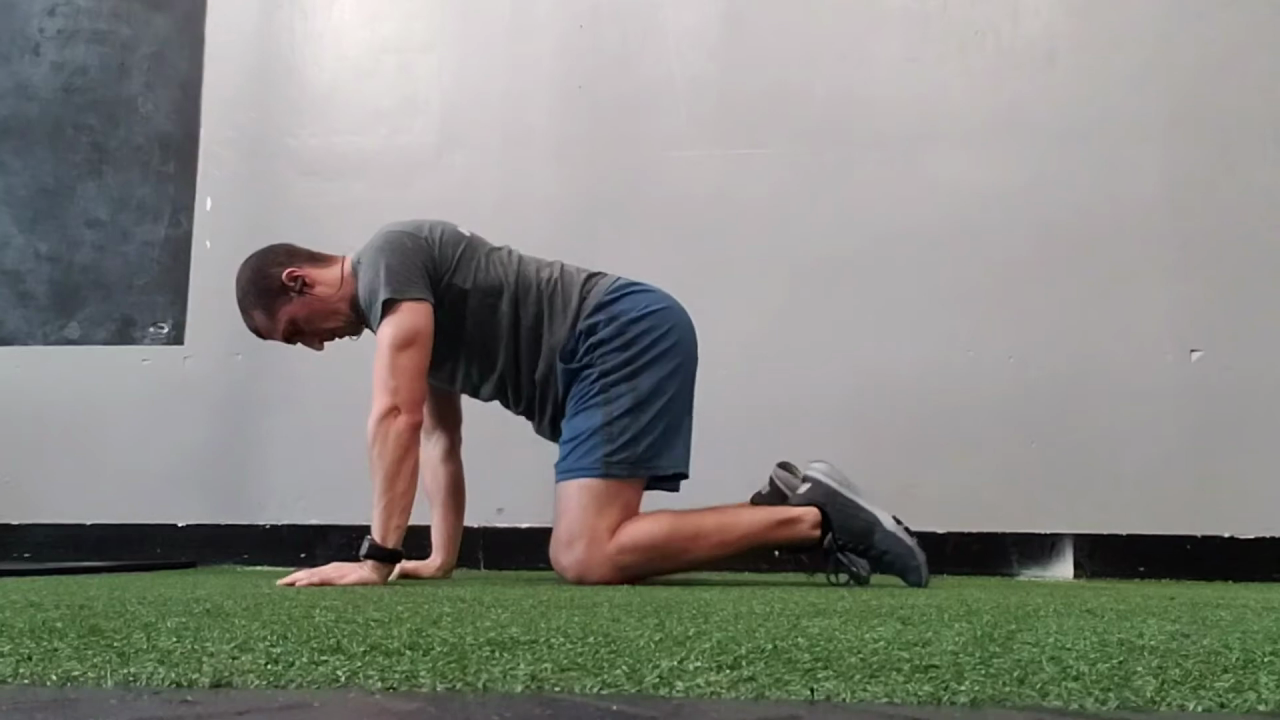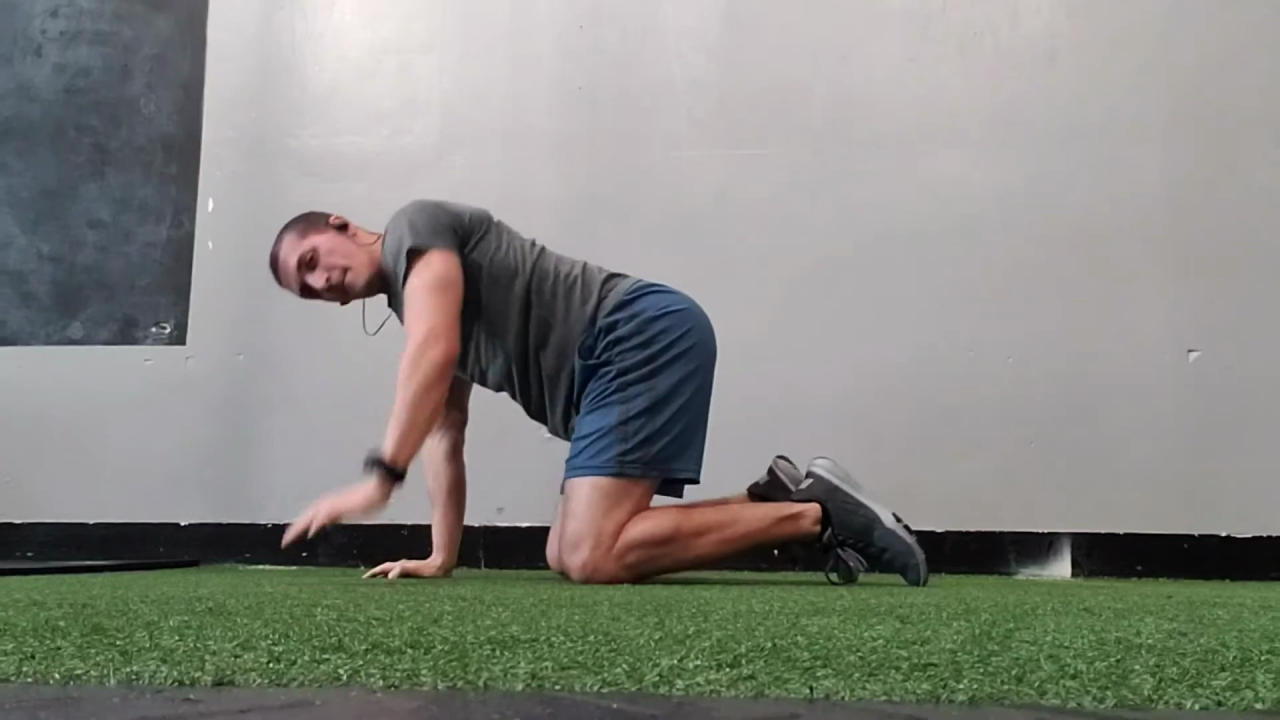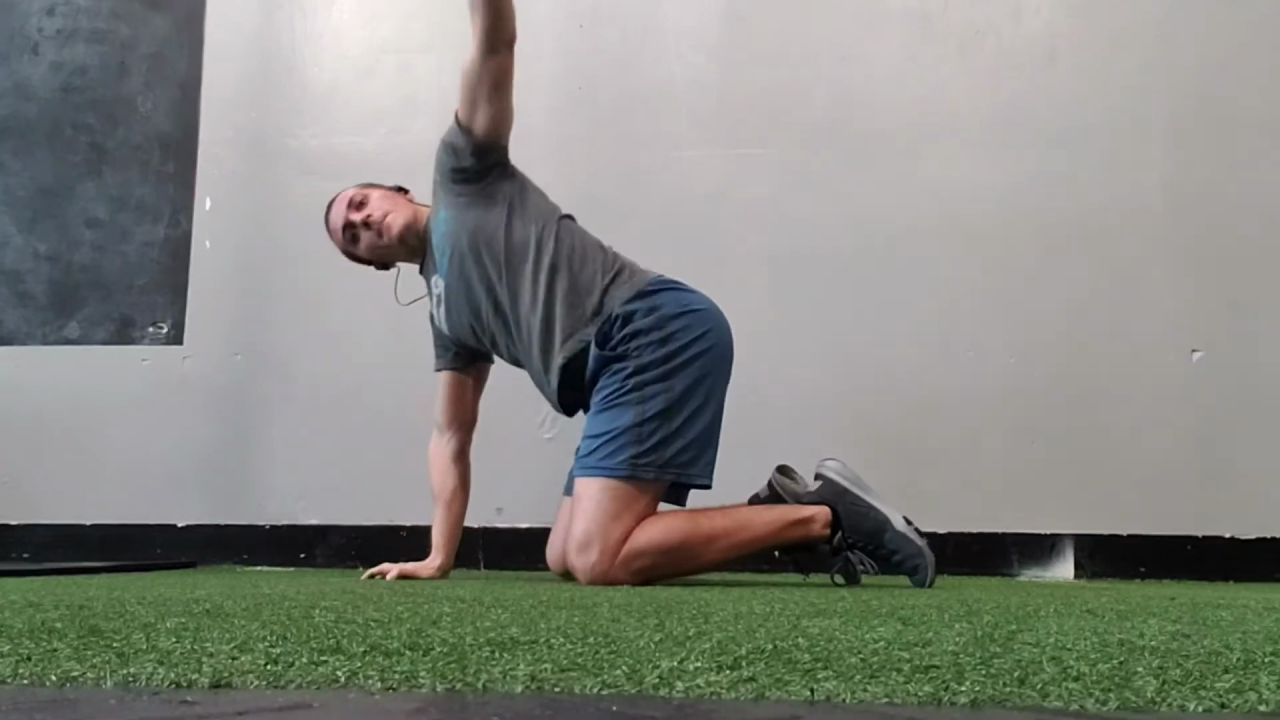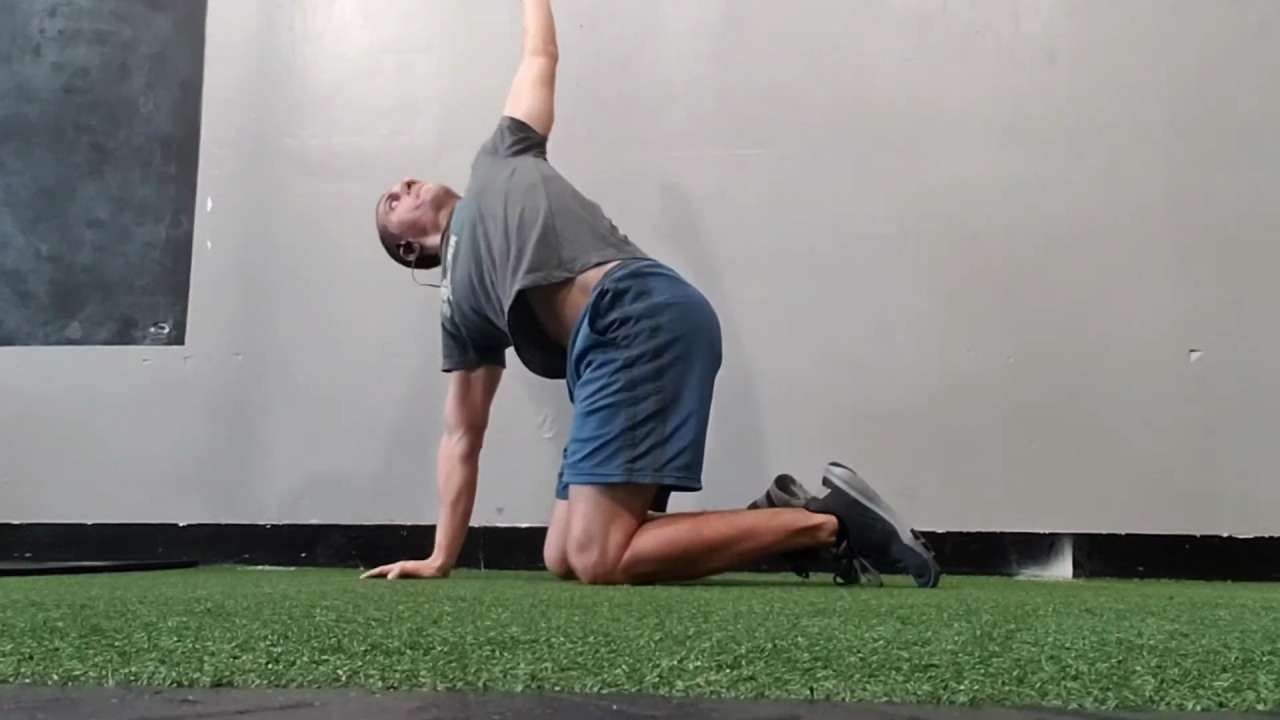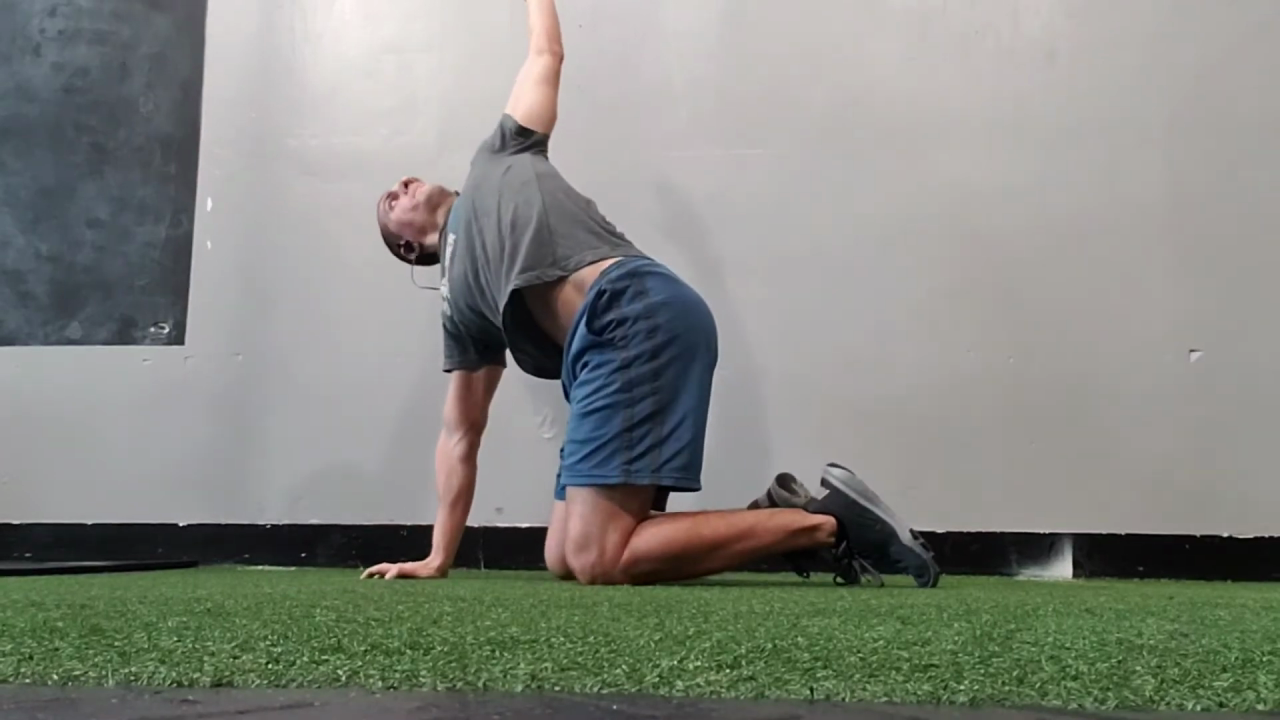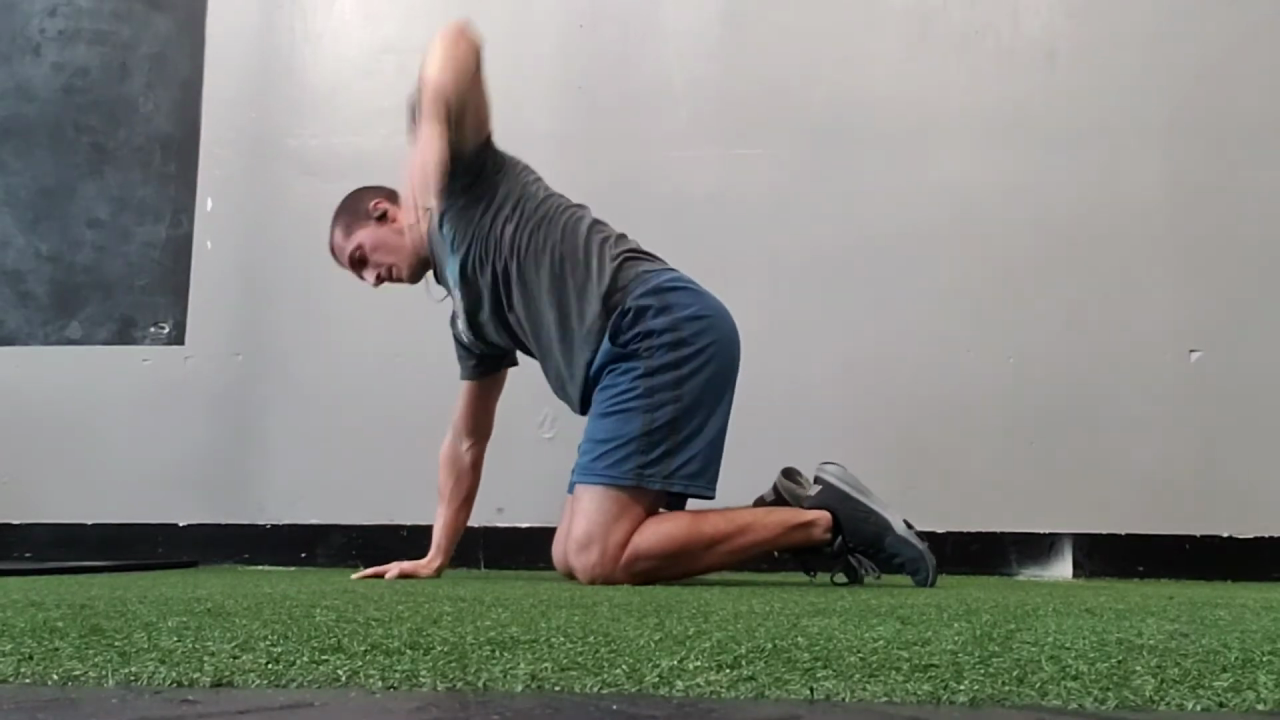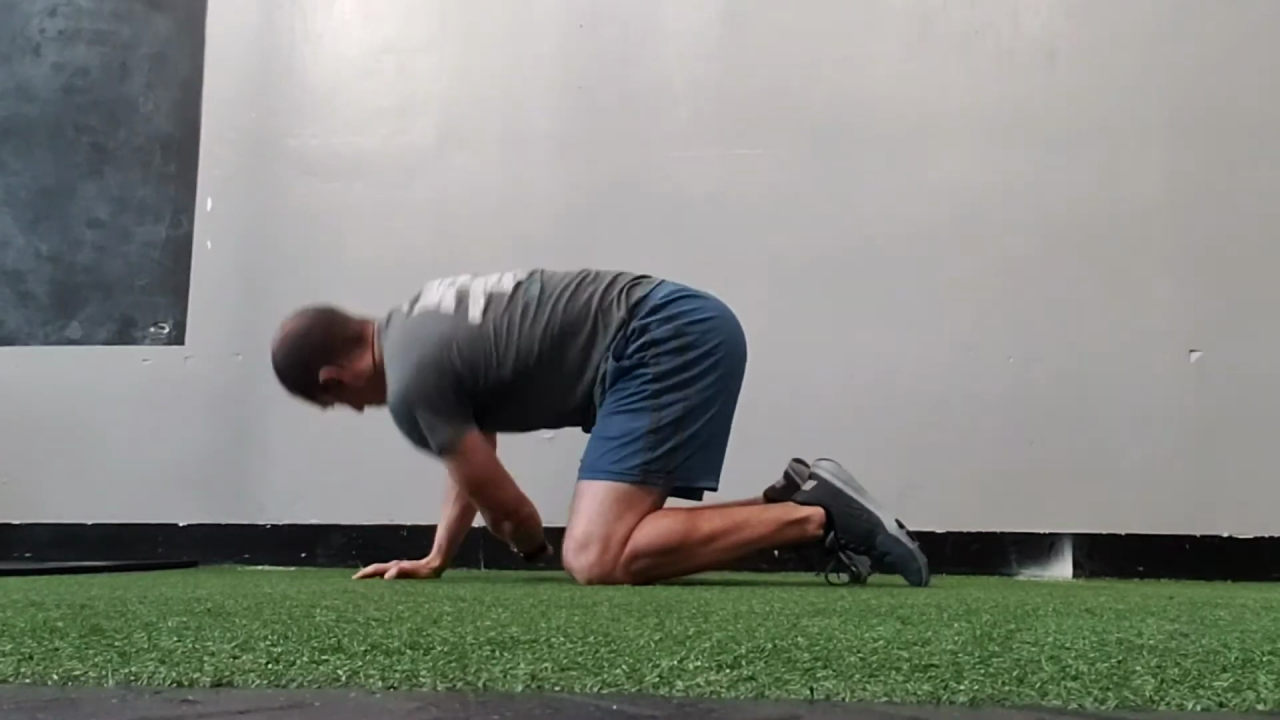
dt=0.5s
person 1, frame 1
left shoulder: (388, 259)
right shoulder: (409, 313)
left elbow: (396, 416)
right elbow: (439, 434)
left wrist: (378, 556)
right wrist: (443, 556)
left hip: (626, 332)
right hip: (626, 346)
left knee: (588, 559)
right knee: (575, 553)
left ankle: (812, 517)
right ankle: (781, 506)
person 1, frame 2
left shoulder: (414, 227)
right shoulder: (417, 305)
left elbow: (431, 354)
right elbow: (443, 434)
left wrist: (378, 476)
right wrist: (441, 556)
left hip: (643, 334)
right hip: (622, 361)
left knee: (592, 557)
right knee: (568, 554)
left ankle: (815, 513)
right ankle: (774, 501)
person 1, frame 3
left shoulder: (462, 175)
right shoulder: (447, 311)
right elbow: (450, 436)
right wrist: (438, 557)
left hip: (658, 332)
right hip: (625, 363)
left knee: (599, 562)
right knee: (567, 557)
left ankle: (822, 515)
right ankle: (777, 512)
person 1, frame 4
left shoulder: (498, 162)
right shoulder: (458, 301)
left elbow: (539, 58)
right elbow: (461, 435)
right wrist: (440, 557)
left hip: (643, 319)
right hip: (612, 348)
left knee: (601, 563)
right knee: (565, 559)
left ankle: (828, 520)
right ankle: (786, 520)
person 1, frame 5
left shoulder: (495, 160)
right shoulder: (459, 304)
left elbow: (546, 54)
right elbow: (459, 435)
right wrist: (437, 557)
left hip: (637, 319)
right hip: (605, 348)
left knee: (599, 563)
right knee: (566, 559)
left ankle: (825, 522)
right ankle: (782, 521)
person 1, frame 6
left shoulder: (462, 189)
right shoulder: (470, 310)
left elbow: (458, 45)
right elbow: (467, 438)
left wrist: (428, 135)
right wrist: (435, 556)
left hip: (663, 331)
right hip: (639, 351)
left knee: (599, 561)
right knee: (572, 556)
left ankle: (821, 520)
right ankle: (785, 514)
person 1, frame 7
left shoulder: (413, 379)
right shoulder: (414, 326)
left elbow: (514, 519)
right elbow: (474, 442)
left wrist: (531, 550)
right wrist: (435, 557)
left hip: (673, 340)
right hip: (684, 327)
left knee: (593, 559)
right knee: (603, 541)
left ankle: (815, 515)
right ankle: (793, 500)
